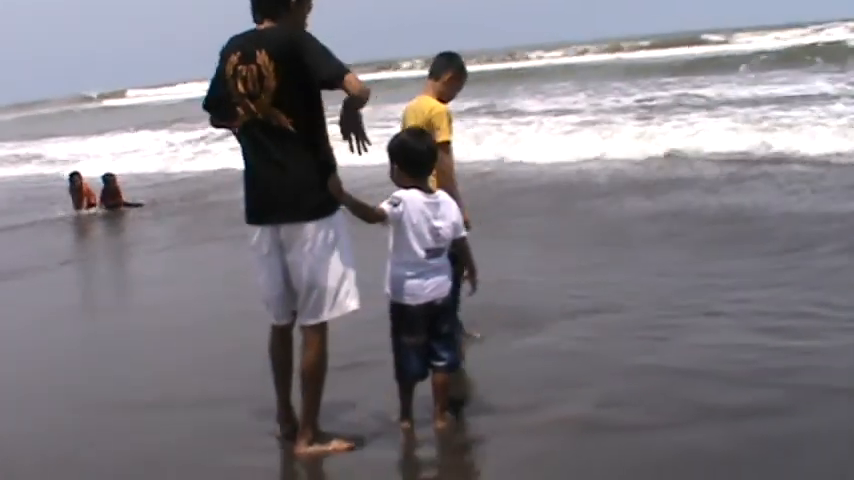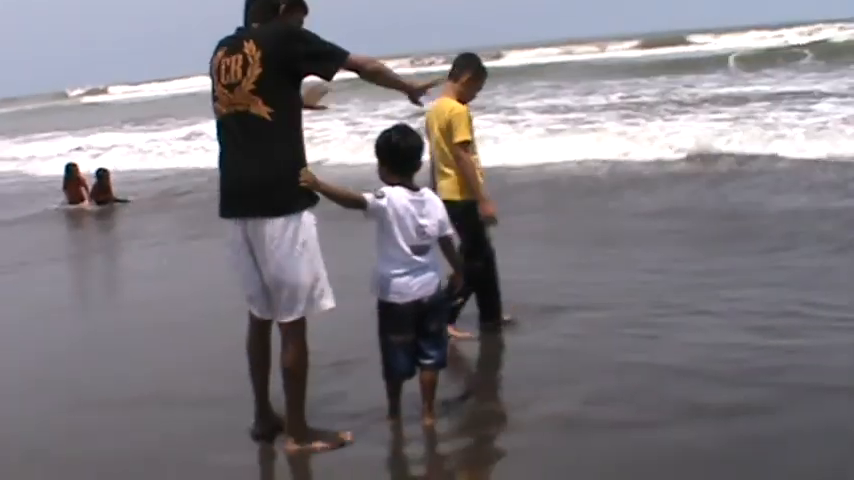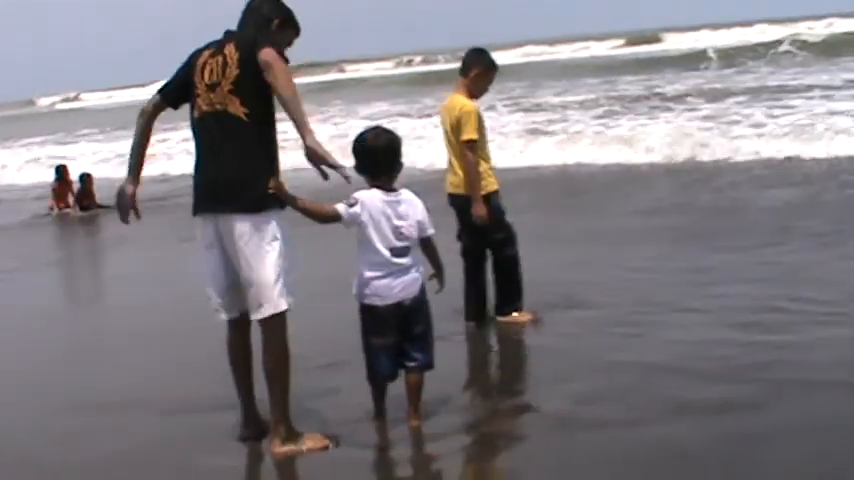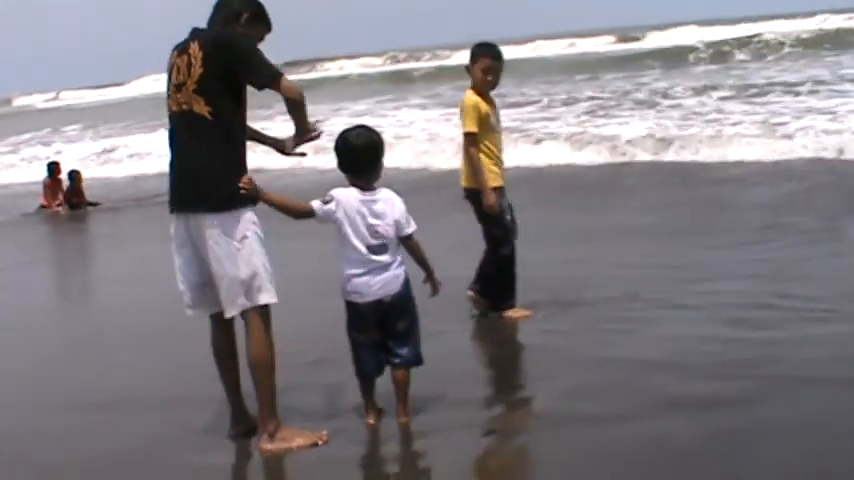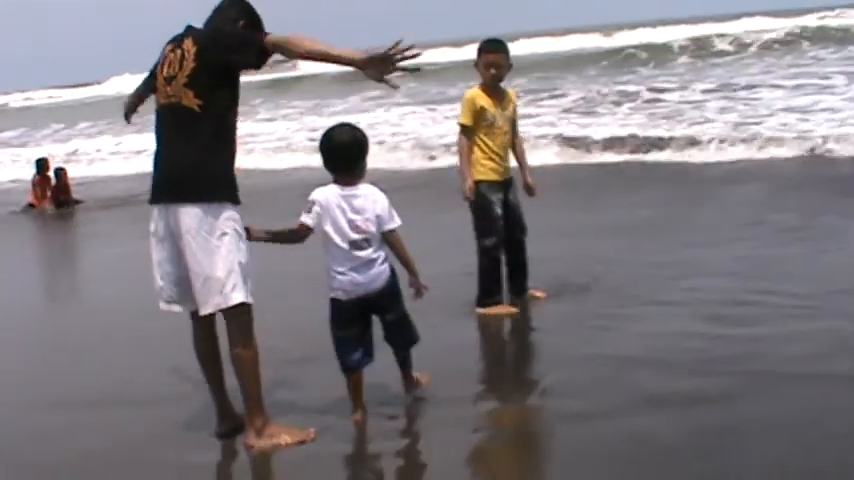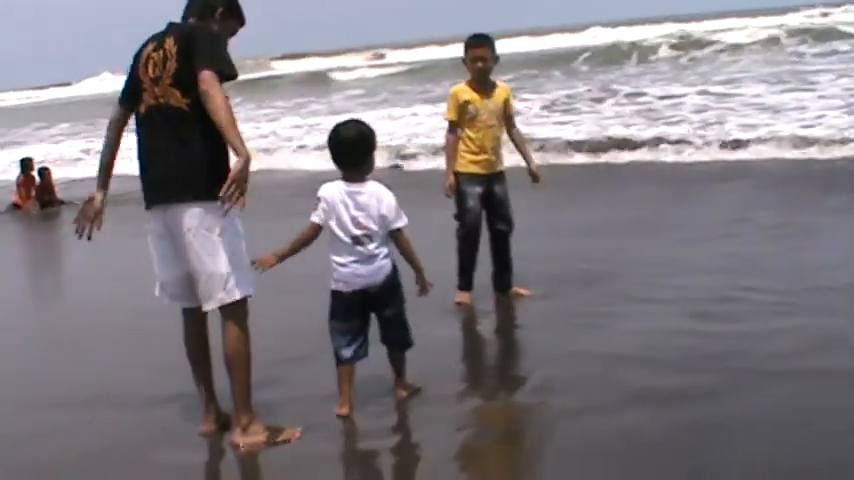
dt=0.3s
person 1, frame 1
left shoulder: (231, 51)
right shoulder: (295, 42)
left elbow: (219, 115)
right elbow: (357, 90)
right wrist: (350, 119)
left hip: (261, 206)
right hip: (309, 201)
left knee: (281, 318)
right knee: (315, 322)
left ankle: (285, 418)
right ankle: (309, 434)
person 1, frame 2
left shoulder: (223, 50)
right shoulder: (284, 37)
right elbow: (361, 65)
right wrist: (412, 90)
left hip: (235, 200)
right hip: (280, 201)
left knee: (261, 314)
right knee: (292, 317)
left ankle: (262, 417)
right ankle: (296, 429)
person 1, frame 3
left shoulder: (201, 57)
right shoulder: (262, 40)
left elbow: (149, 111)
right elbow: (272, 64)
left wrist: (132, 180)
right wrist: (309, 137)
left hip: (208, 203)
right hip: (253, 200)
left knee: (238, 316)
right knee: (272, 316)
left ankle: (251, 418)
right ankle: (284, 432)
person 1, frame 4
left shoulder: (181, 52)
right shoulder: (229, 41)
right elbow: (288, 89)
left wrist: (272, 142)
right wrist: (302, 127)
left hip: (183, 199)
right hip: (220, 201)
left knee: (220, 313)
right knee: (254, 312)
left ankle: (239, 415)
right ankle: (271, 429)
person 1, frame 5
left shoulder: (175, 47)
right shoulder: (223, 37)
left elbow: (144, 91)
right elbow: (282, 44)
left wrist: (131, 106)
right wrist: (361, 61)
left hip: (167, 194)
right hip: (205, 194)
left knee: (200, 311)
right knee: (235, 309)
left ankle: (224, 414)
right ankle: (258, 426)
person 1, frame 6
left shoulder: (150, 47)
left elbow: (119, 119)
right elbow: (208, 84)
left wrist: (100, 188)
right wrist: (241, 150)
left hip: (158, 194)
right hip: (198, 191)
left knee: (188, 308)
right knee: (230, 304)
left ankle: (212, 411)
right ankle: (244, 424)
person 2, frame 1
left shoulder: (403, 201)
right shoulder: (447, 201)
left elbow: (374, 215)
right elbow: (461, 244)
left wrist: (342, 195)
right wrist: (471, 272)
left hip: (408, 296)
right hip: (441, 292)
left knee: (408, 362)
right knee: (442, 359)
left ankle: (406, 415)
right ankle: (441, 414)
person 2, frame 2
left shoulder: (388, 199)
right shoulder: (432, 199)
left elbow: (355, 201)
right elbow: (447, 243)
left wrist: (318, 185)
right wrist: (458, 270)
left hip: (395, 294)
right hip: (429, 290)
left knee: (396, 359)
right knee: (429, 356)
left ankle: (394, 412)
right ankle: (428, 412)
person 2, frame 3
left shoulder: (363, 202)
right shoulder: (412, 201)
left elbow: (326, 215)
right elbow: (427, 243)
left wrist: (288, 197)
right wrist: (439, 270)
left hip: (376, 296)
right hip: (411, 290)
left knee: (379, 360)
right knee: (415, 357)
left ankle: (380, 414)
right ankle: (414, 413)
person 2, frame 4
left shoulder: (339, 200)
right shoulder: (392, 200)
left elbow: (300, 210)
right elbow: (410, 242)
left wrist: (260, 193)
right wrist: (430, 273)
left hip: (359, 291)
right hip: (395, 287)
left knee: (368, 355)
right knee: (402, 351)
left ankle: (371, 410)
right ankle: (402, 409)
person 2, frame 5
left shoulder: (321, 198)
right shoulder: (375, 196)
left elbow: (298, 234)
right elbow: (393, 240)
left wrist: (255, 234)
right wrist: (414, 275)
left hip: (344, 288)
right hip: (380, 281)
left knee: (352, 350)
right knee: (399, 334)
left ankle: (358, 407)
right ankle: (409, 380)
person 2, frame 6
left shoulder: (328, 193)
right shoulder: (382, 194)
left elbow: (309, 234)
right elbow: (399, 238)
left wrist: (276, 257)
right wrist: (419, 272)
left hip: (346, 281)
right hip: (382, 276)
left knee: (346, 344)
right knee: (393, 333)
left ankle: (345, 401)
right ankle: (401, 384)
person 3, frame 1
left shoulder: (411, 107)
right shoulder: (439, 110)
right elbow: (443, 161)
right wrist: (458, 205)
left knee: (448, 265)
right knee: (450, 264)
left ankle: (451, 326)
person 3, frame 2
left shoulder: (433, 110)
right shoulder: (458, 111)
right elbow: (464, 157)
left wrist: (436, 193)
right wrist: (484, 201)
left hip: (448, 194)
right hip: (466, 196)
left knee: (480, 255)
right knee: (477, 258)
left ankle: (490, 315)
person 3, frame 3
left shoulder: (449, 104)
right shoulder: (468, 108)
right elbow: (470, 155)
right wrist: (478, 201)
left hip: (457, 190)
right hip: (477, 191)
left knee: (473, 252)
right knee: (505, 246)
left ankle: (476, 311)
right ankle: (508, 308)
person 3, frame 4
left shoulder: (489, 101)
right shoulder: (472, 103)
right elbow: (471, 148)
right wrist: (486, 190)
left hip: (496, 183)
right hip: (483, 186)
left knee: (503, 241)
right knee: (503, 243)
left ankle: (481, 289)
right ankle: (501, 304)
person 3, frame 5
left shoulder: (510, 97)
right shoulder: (472, 98)
right elbow: (464, 139)
left wrist: (526, 173)
right wrist: (467, 178)
left hip: (505, 177)
right hip: (482, 179)
left knee: (516, 233)
right knee: (491, 239)
left ankle: (519, 289)
right ankle: (488, 301)
person 3, frame 6
left shoulder: (503, 91)
right shoulder: (458, 94)
left elbow: (512, 129)
right elbow: (452, 134)
left wrist: (529, 162)
right wrist: (449, 173)
left hip: (495, 171)
right hip: (467, 173)
left knee: (502, 229)
right knee: (469, 230)
left ankle: (504, 284)
right ankle: (464, 287)
